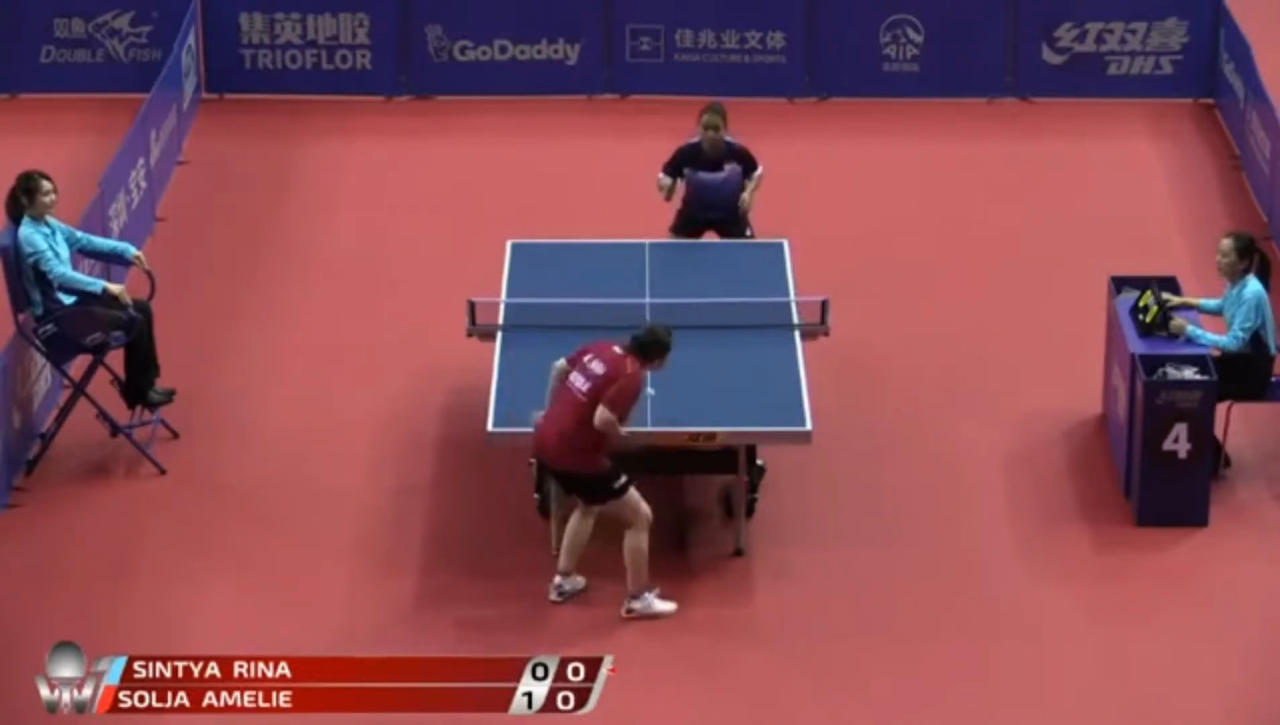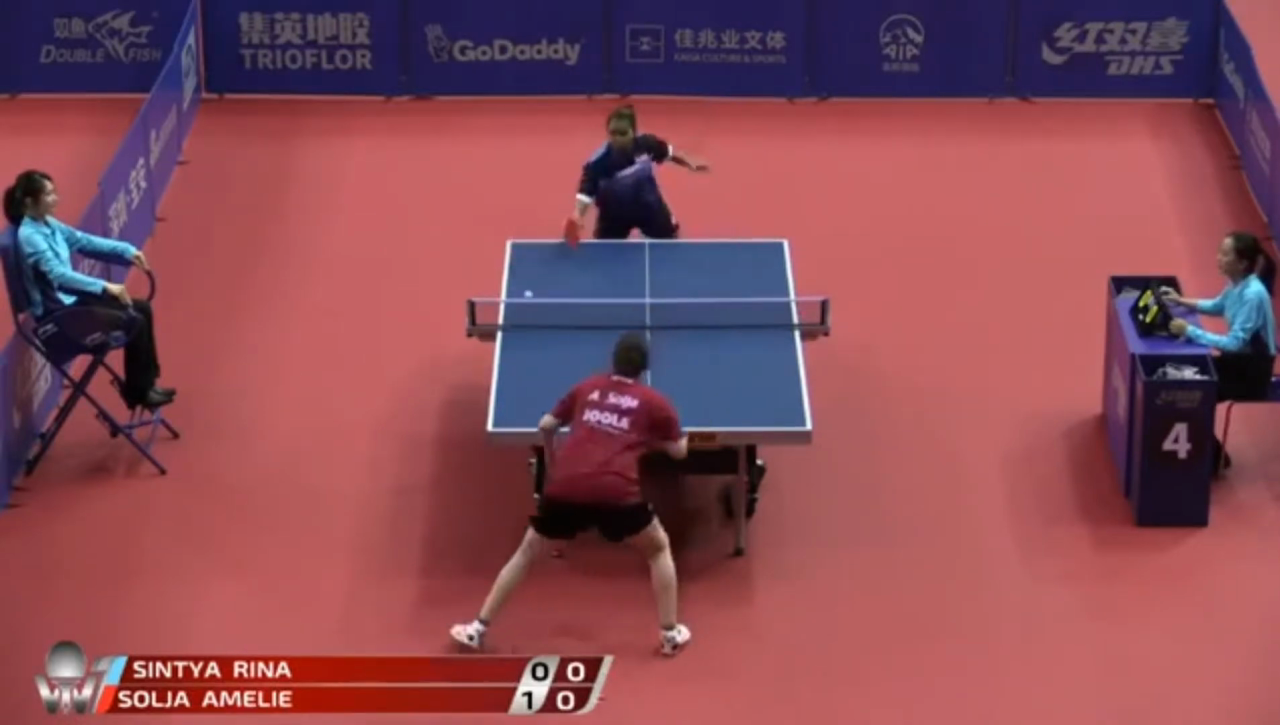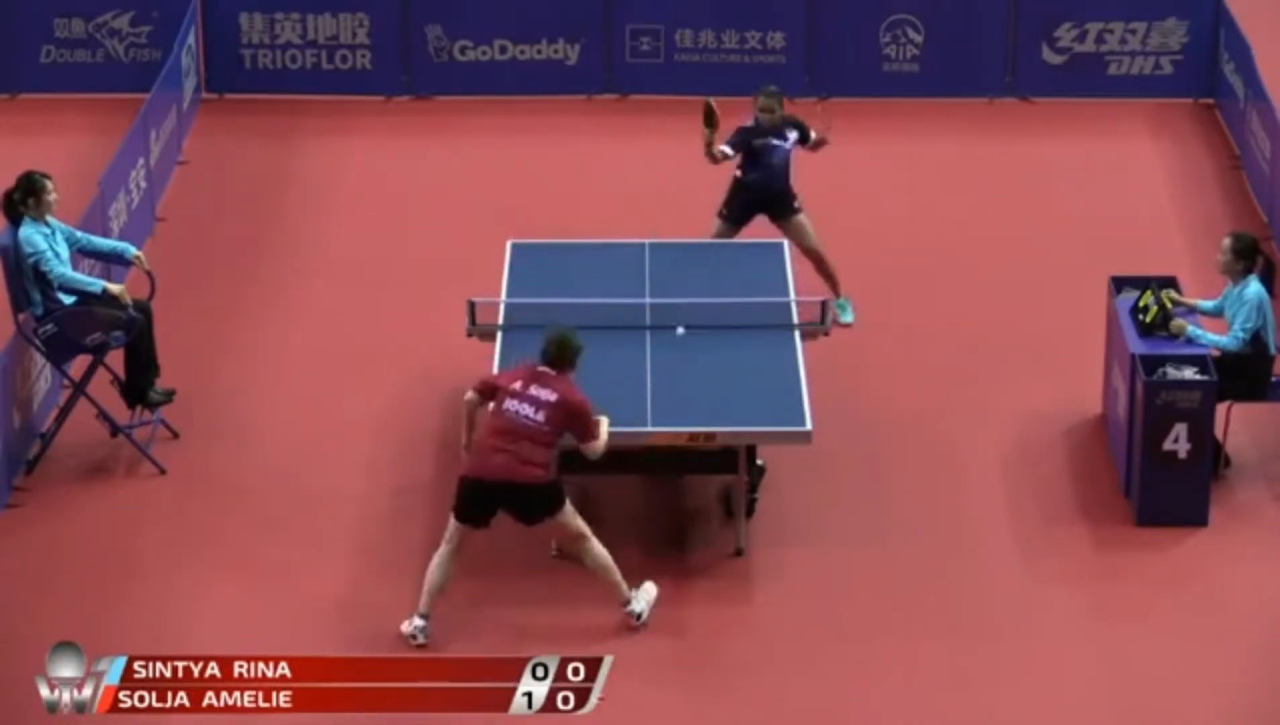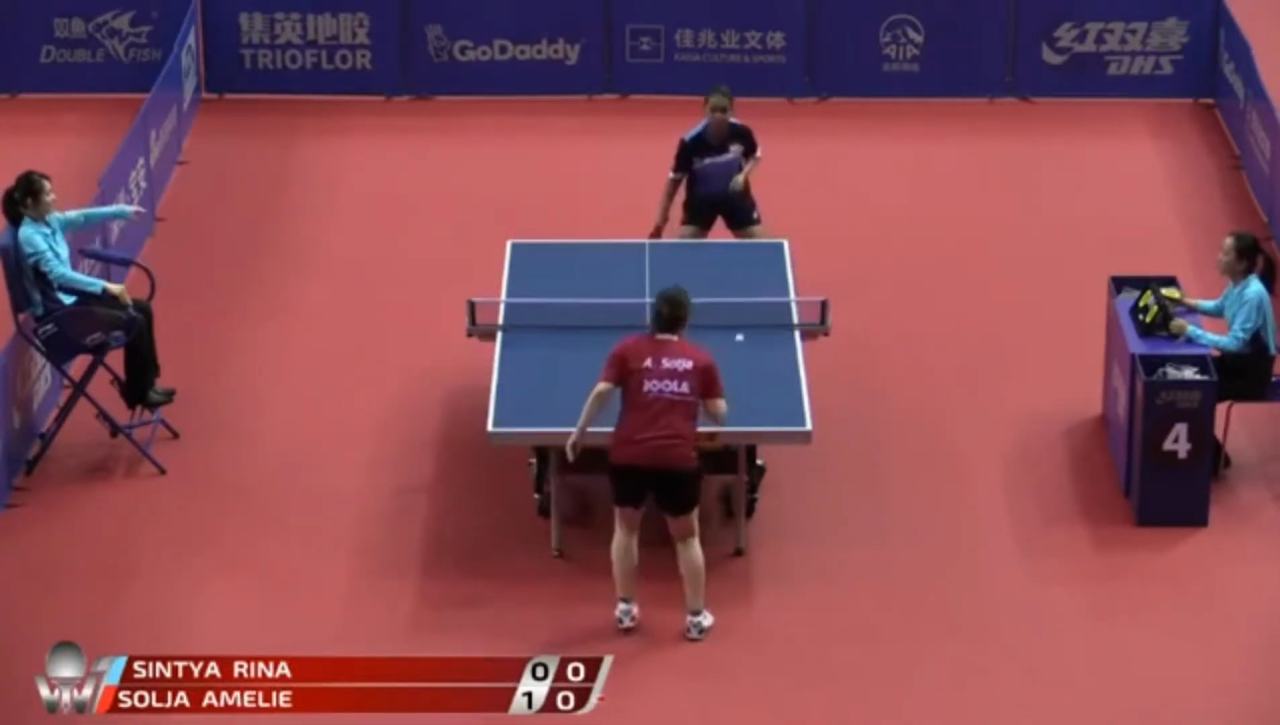
dt=1s
person 1, frame 1
left shoulder: (600, 350)
right shoulder: (631, 375)
left elbow: (558, 367)
right elbow: (602, 421)
left wrist: (551, 411)
right wrist: (618, 436)
left hip: (548, 443)
right hip: (576, 455)
left knee: (590, 506)
right knee: (640, 517)
left ankle: (563, 581)
right ankle: (638, 598)
person 1, frame 2
left shoulder: (585, 388)
right shoulder: (655, 402)
left elbow: (546, 426)
right elbow: (679, 450)
left wrist: (552, 458)
left hip: (565, 488)
right hip: (616, 494)
left knee: (526, 554)
right knee: (659, 549)
left ankle: (477, 628)
right ankle: (670, 632)
person 1, frame 3
left shoulder: (510, 376)
right shoulder: (572, 397)
left elbow: (470, 400)
right elbow: (593, 451)
left wrist: (468, 437)
right wrist: (603, 426)
left hip: (480, 474)
right hip: (530, 479)
left knee: (450, 545)
right knee: (582, 539)
left ankle: (420, 623)
right ankle: (632, 604)
person 1, frame 4
left shoulder: (628, 349)
right shoulder: (702, 360)
left elbow: (601, 391)
right elbow: (719, 414)
left wrist: (578, 432)
right wrist: (696, 402)
left hip: (628, 457)
right hip: (677, 460)
left knee: (625, 529)
right knee: (687, 538)
left ankle: (625, 608)
right ankle: (696, 617)
person 2, frame 1
left shoulder: (48, 223)
right shoulder: (28, 236)
left elbow: (85, 241)
right elbow: (58, 274)
left wrist: (126, 250)
right wrist: (105, 286)
left hip: (72, 296)
right hip: (56, 310)
left knee: (142, 310)
right knee: (134, 322)
left ankle: (145, 382)
right ankle: (139, 392)
person 2, frame 2
left shoulder: (48, 223)
right shoulder: (29, 236)
left elbow: (84, 241)
right elbow: (58, 274)
left wrist: (126, 250)
right wrist: (105, 286)
left hip: (72, 296)
right hip: (57, 310)
left knee: (142, 309)
right knee: (134, 323)
left ankle: (145, 382)
right ankle: (139, 392)
person 2, frame 3
left shoulder: (47, 223)
right shoulder: (29, 237)
left elbow: (84, 240)
right elbow: (58, 274)
left wrist: (126, 250)
right wrist: (105, 286)
left hip: (72, 296)
right hip: (57, 310)
left knee: (142, 309)
right knee: (134, 323)
left ankle: (145, 382)
right ankle: (139, 392)
person 2, frame 4
left shoulder: (48, 220)
right shoulder: (29, 236)
left elbow: (82, 217)
right elbow: (58, 274)
left wrist: (122, 210)
right wrist: (105, 287)
left hip: (71, 296)
right hip: (57, 310)
left knee: (142, 309)
right knee: (134, 323)
left ankle: (145, 382)
right ankle: (139, 392)
person 3, frame 1
left shoulder: (1251, 294)
right shoulder: (1237, 284)
left elbow: (1233, 343)
right elbow: (1222, 306)
left wrist: (1189, 330)
right wrist: (1184, 301)
left hip: (1254, 369)
right hip: (1240, 358)
left ankle: (1214, 456)
person 3, frame 2
left shoulder: (1253, 295)
right shoulder: (1237, 284)
left elbow: (1234, 343)
right elbow: (1216, 306)
left wrist: (1189, 331)
right wrist: (1181, 301)
left hip: (1254, 370)
right hip: (1240, 358)
left ankle: (1214, 456)
person 3, frame 3
left shoulder: (1252, 295)
right shoulder: (1237, 284)
left elbow: (1234, 343)
right elbow: (1217, 307)
left wrist: (1189, 331)
right wrist: (1183, 301)
left hip: (1254, 370)
right hip: (1239, 357)
left ankle: (1215, 456)
person 3, frame 4
left shoulder: (1252, 294)
right shoulder: (1237, 284)
left elbow: (1233, 343)
right elbow: (1218, 308)
left wrist: (1189, 330)
right wrist: (1185, 302)
left hip: (1254, 369)
right hip: (1239, 357)
left ankle: (1214, 456)
person 4, frame 1
left shoulder: (737, 151)
right shoulder: (686, 152)
left elbow: (756, 173)
right elbow: (665, 177)
left wrist: (748, 192)
right wrist: (666, 186)
left hip: (731, 214)
right hip: (693, 213)
person 4, frame 2
left shoulder: (646, 143)
right shoulder: (597, 164)
left elbow: (668, 153)
right elbow: (584, 198)
left wrist: (690, 164)
right wrist: (577, 217)
left hip: (650, 208)
right hip: (614, 216)
person 4, frame 3
left shoulder: (791, 124)
right shoulder: (746, 132)
left elbow: (813, 144)
right elbow: (718, 157)
left wrist: (820, 140)
right wrist: (709, 144)
left hip: (780, 194)
right hip: (746, 193)
left knee: (814, 251)
left ankle: (839, 301)
person 4, frame 4
left shoulder: (742, 133)
right shoulder: (690, 142)
left elbow: (755, 156)
right elbow: (675, 178)
left wrist: (743, 175)
right wrist: (662, 216)
left hip: (736, 198)
right hip: (702, 201)
